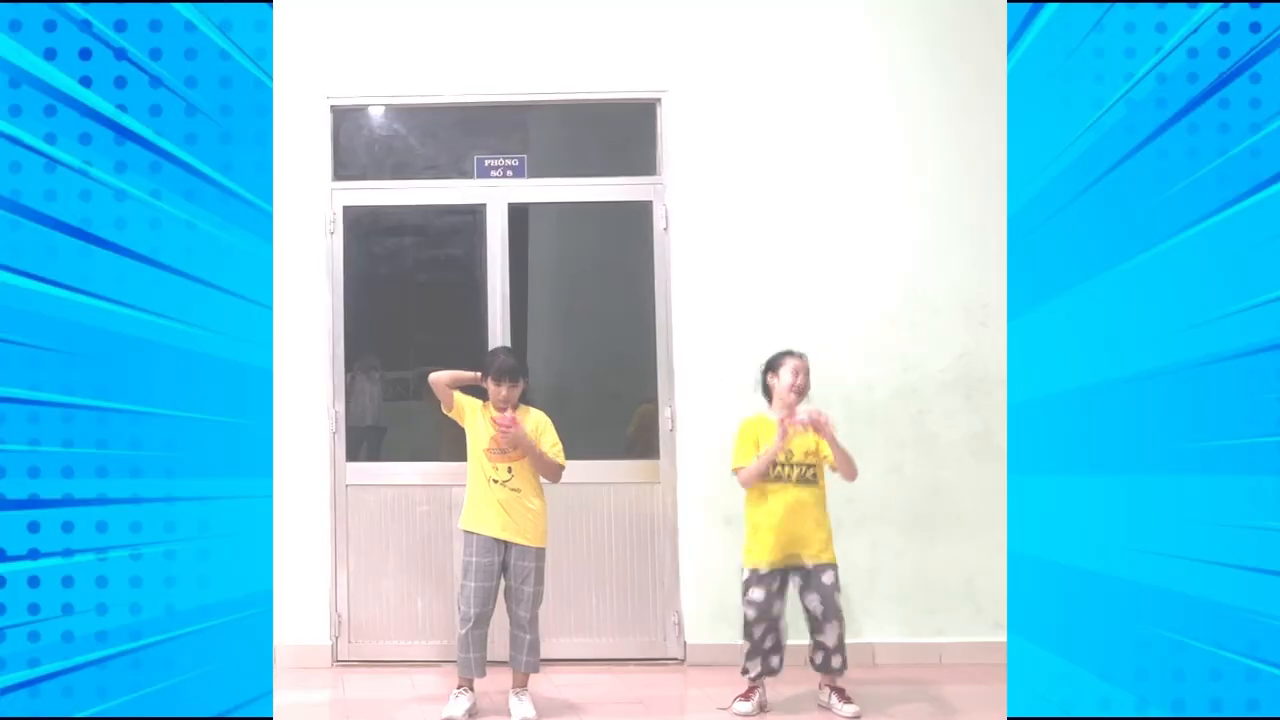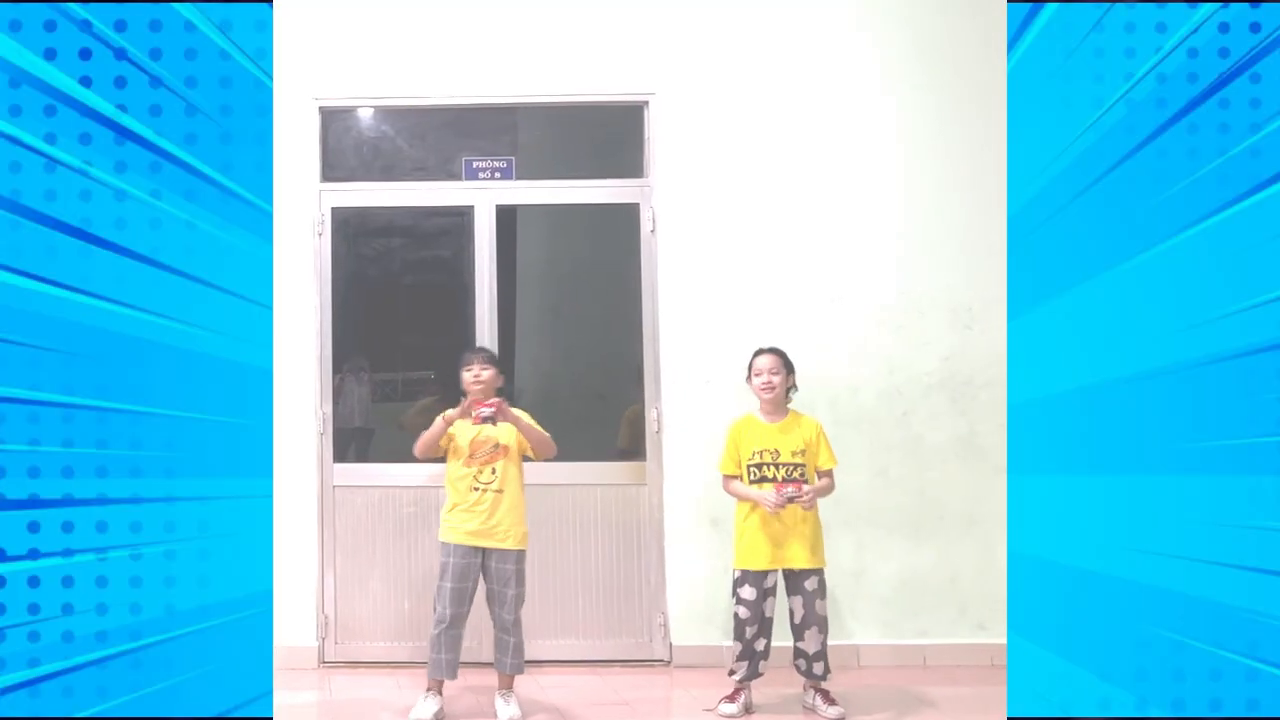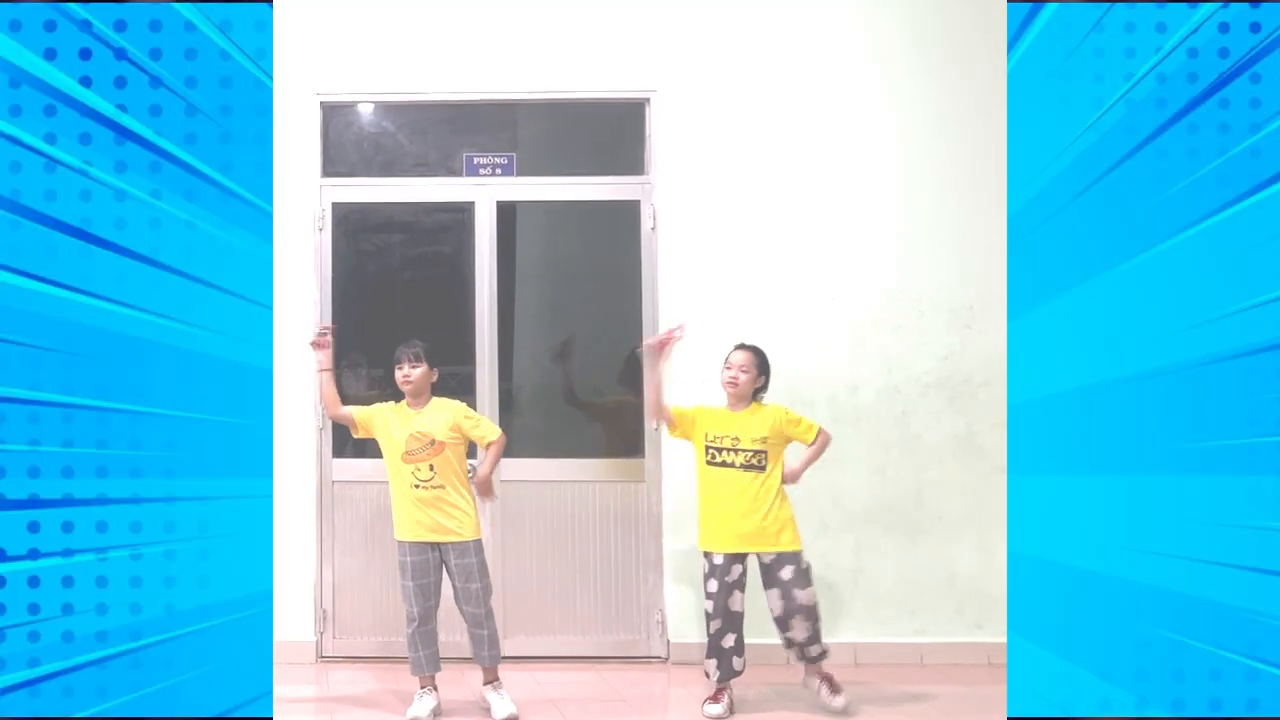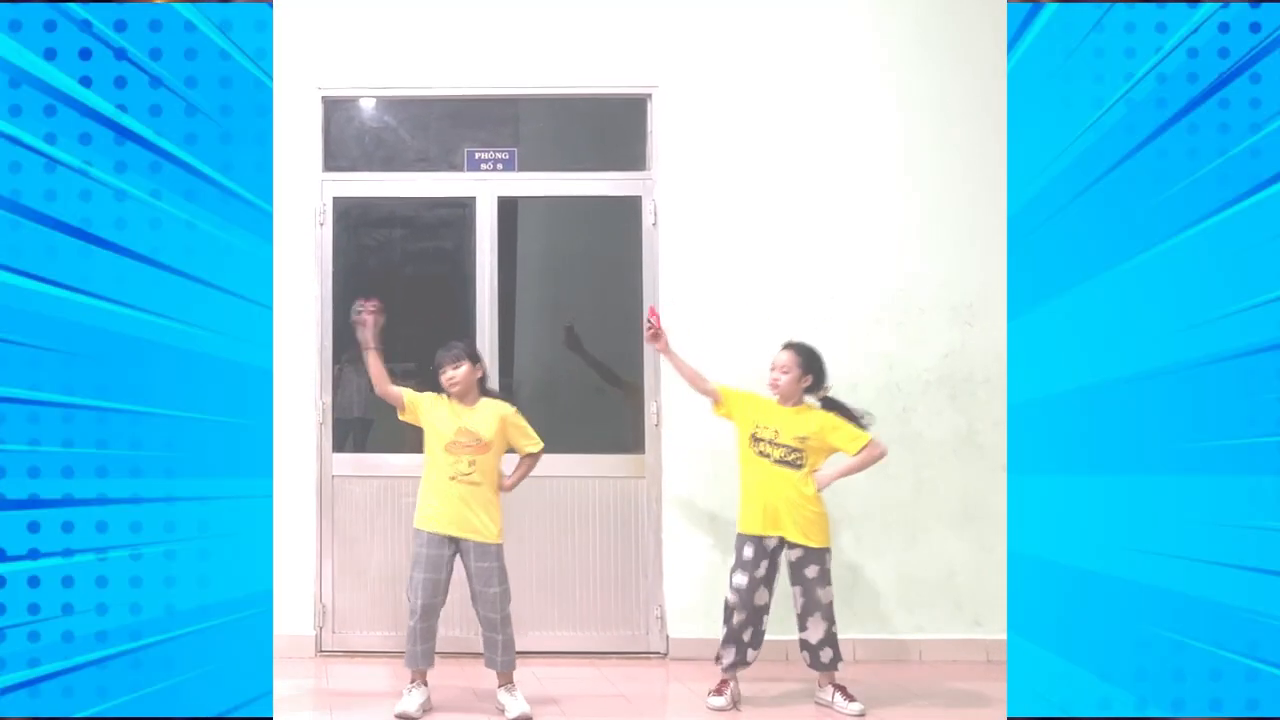
dt=1s
person 1, frame 1
left shoulder: (537, 419)
right shoulder: (472, 412)
left elbow: (555, 474)
right elbow: (436, 380)
left wrist: (525, 444)
right wrist: (479, 377)
left hip: (527, 531)
right hip: (482, 528)
left knee: (524, 613)
right knee: (473, 611)
right ankle: (465, 689)
person 1, frame 2
left shoulder: (514, 417)
right shoulder: (450, 419)
left elbow: (549, 451)
right elbow: (421, 451)
left wrist: (512, 419)
right wrist: (453, 417)
left hip: (506, 534)
right hip: (460, 533)
left knee: (507, 616)
right knee: (448, 615)
person 1, frame 3
left shoulder: (453, 411)
right shoulder: (383, 416)
left elbow: (496, 437)
right elbow: (333, 410)
left wrist: (486, 472)
right wrist: (325, 362)
left hip: (459, 528)
right hip: (412, 532)
left knee: (477, 606)
right knee: (419, 613)
left ankle: (492, 684)
person 1, frame 4
left shoulder: (502, 413)
right shoulder: (431, 407)
left elbow: (533, 450)
right elbow: (382, 388)
left wrist: (511, 482)
right wrist: (370, 340)
left hip: (481, 527)
right hip: (433, 525)
left knee: (493, 608)
right knee: (422, 606)
right ankle: (418, 685)
person 2, frame 1
left shoulder: (813, 428)
right shoulder: (752, 427)
left elbow: (850, 474)
right elbow: (746, 478)
left wrist: (830, 439)
right wrist: (778, 443)
left hip: (813, 540)
right hip: (767, 542)
left knee: (827, 610)
right knee: (759, 612)
left ankle: (829, 686)
right ankle: (755, 686)
person 2, frame 2
left shoulder: (810, 428)
right shoulder: (740, 429)
left elbow: (829, 481)
right elbow: (729, 483)
left wrist: (813, 492)
right wrist: (759, 495)
left hip: (803, 543)
right hip: (756, 543)
left knee: (811, 616)
right knee: (749, 616)
left ankle: (814, 688)
right ankle: (742, 687)
person 2, frame 3
left shoulder: (775, 417)
right shoulder: (700, 418)
left elbow: (821, 436)
right elbow: (655, 411)
left wrist: (797, 467)
right wrist: (655, 364)
left hip: (772, 530)
right hip: (721, 534)
left knee: (798, 602)
right knee: (722, 610)
left ankle: (816, 671)
right ankle: (722, 687)
person 2, frame 4
left shoulder: (823, 422)
right shoulder: (748, 406)
left elbow: (875, 450)
right elbow: (703, 385)
left wrist: (832, 474)
right wrist: (665, 350)
left hip: (805, 527)
right hip: (757, 524)
left knee: (816, 605)
right knee: (742, 599)
left ankle: (827, 685)
right ankle: (729, 678)
